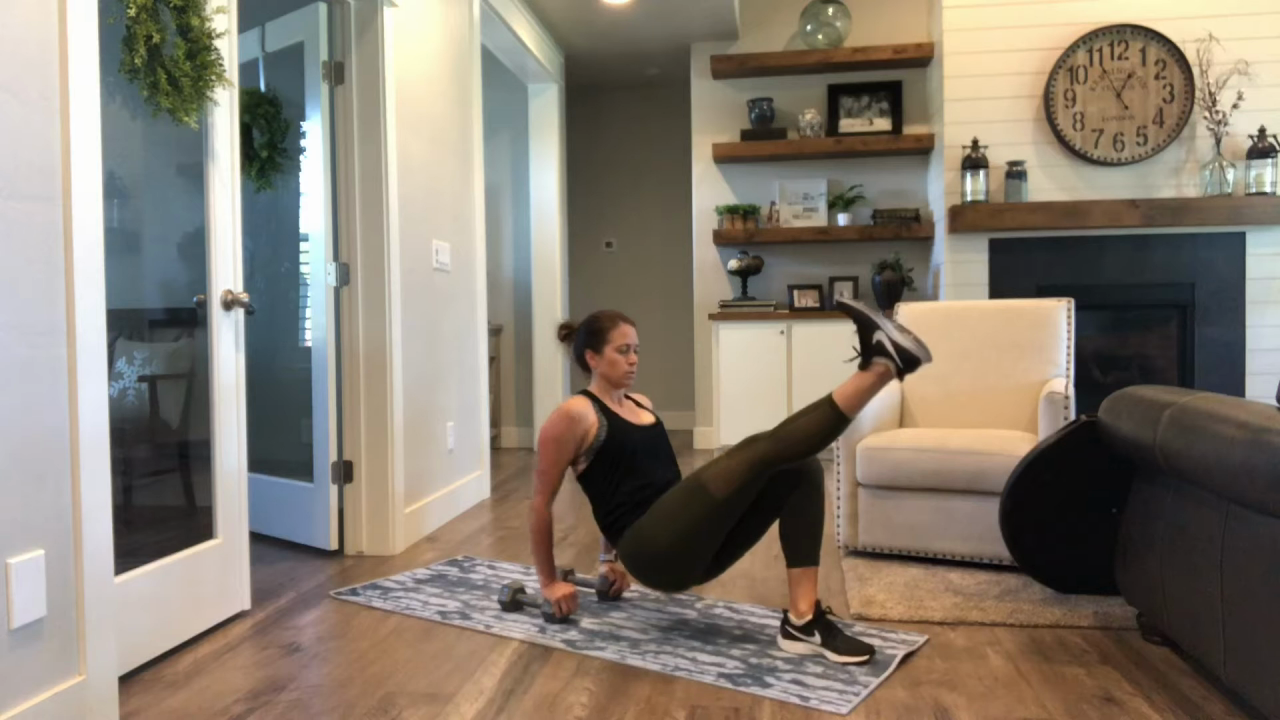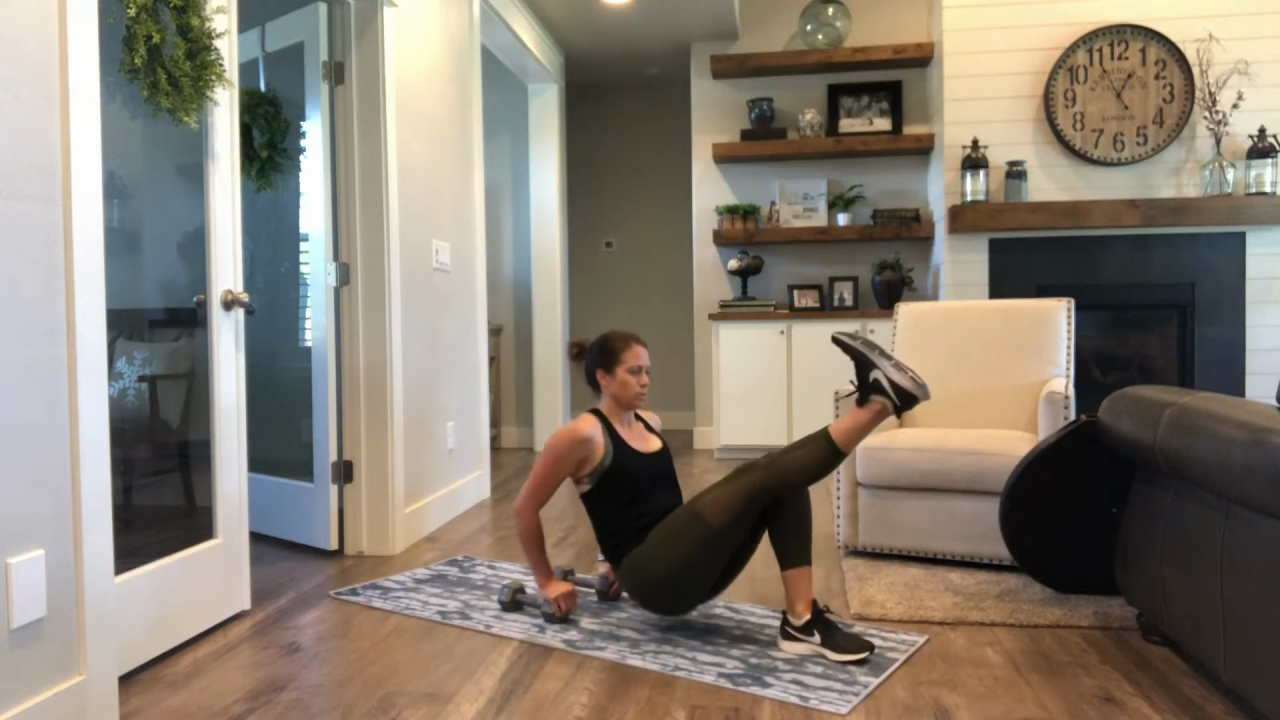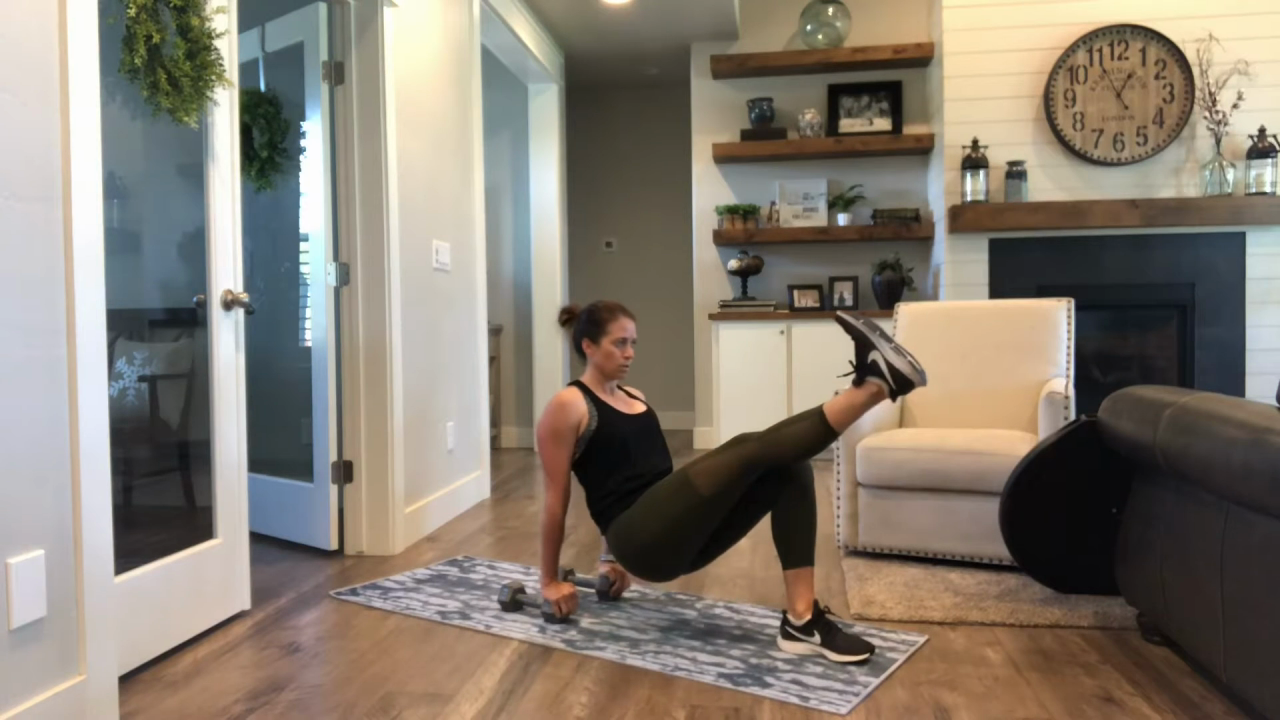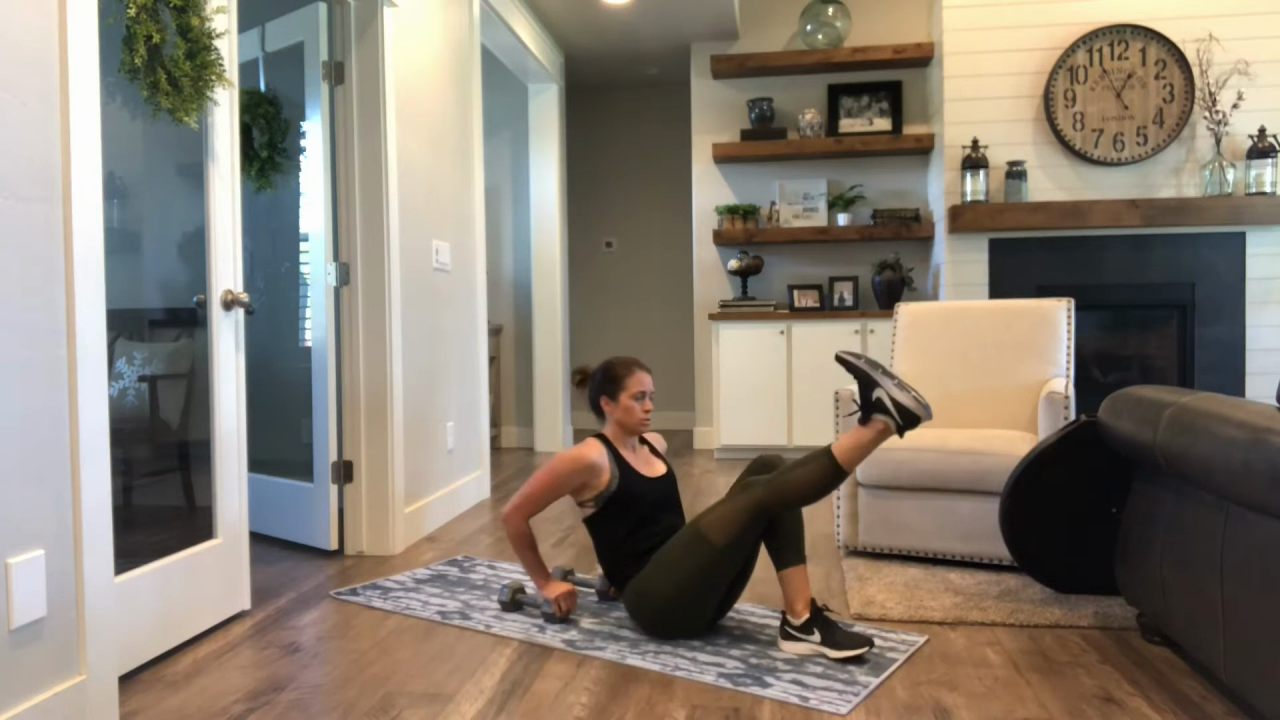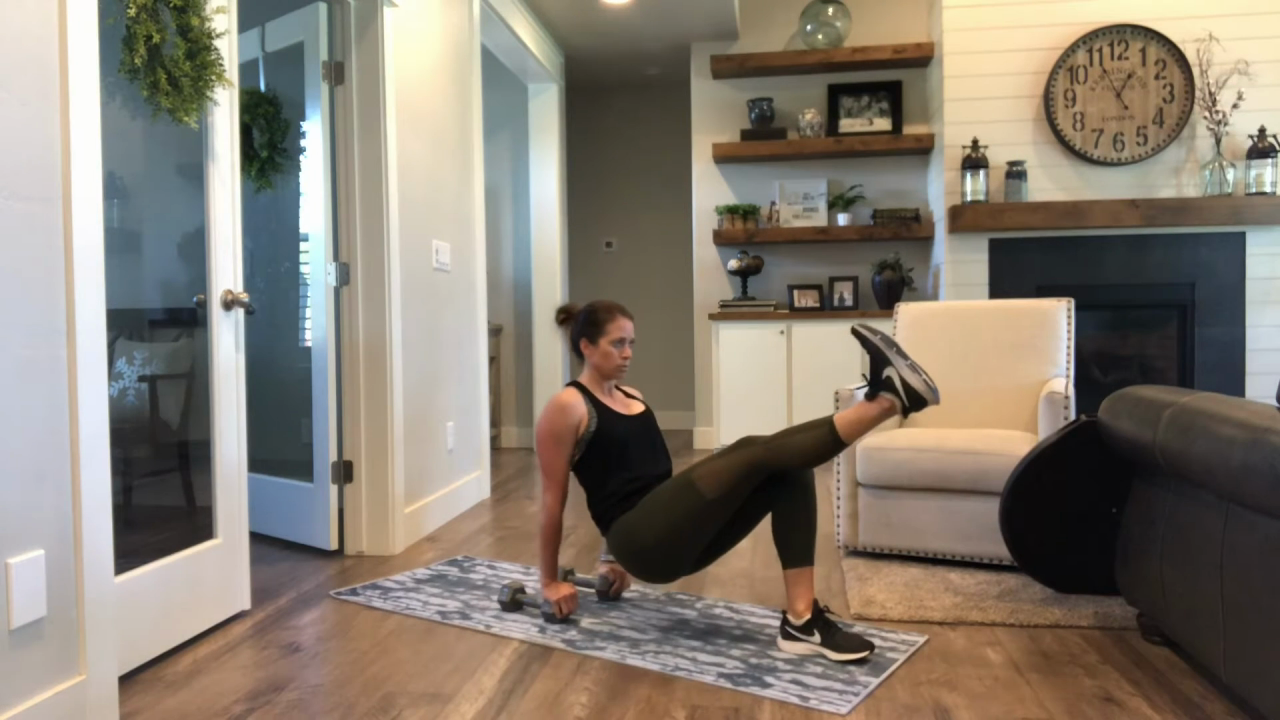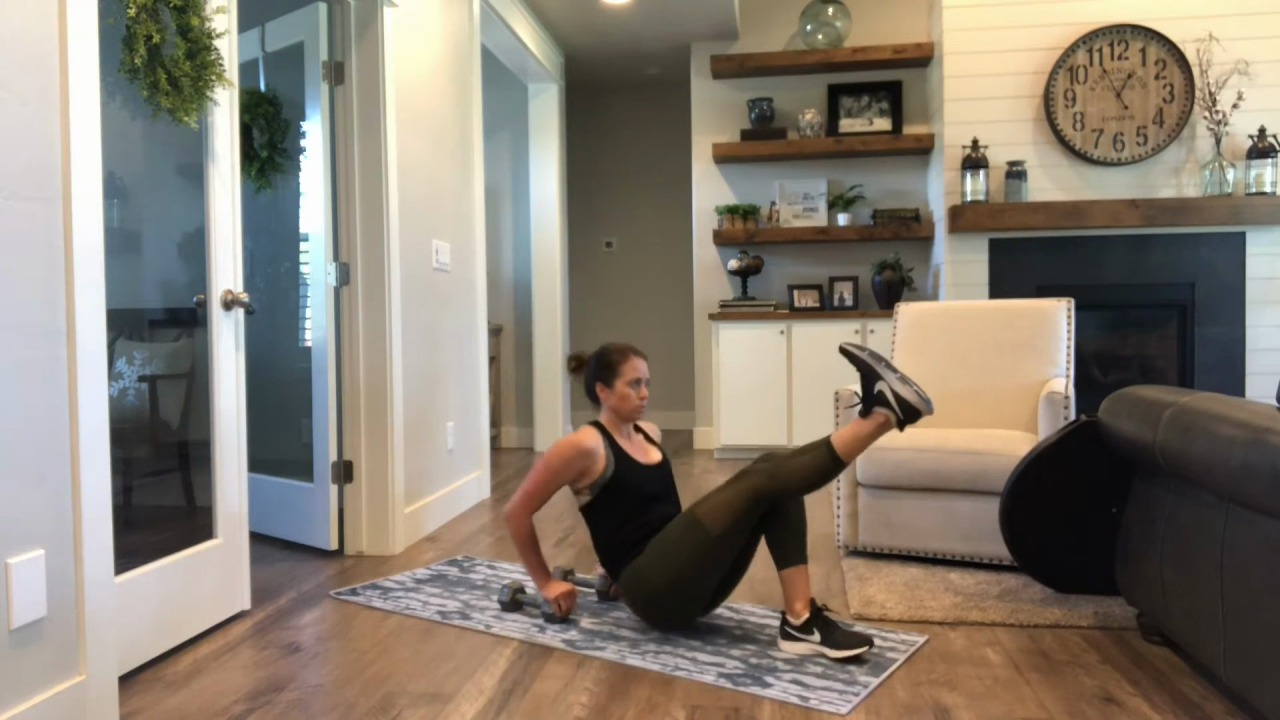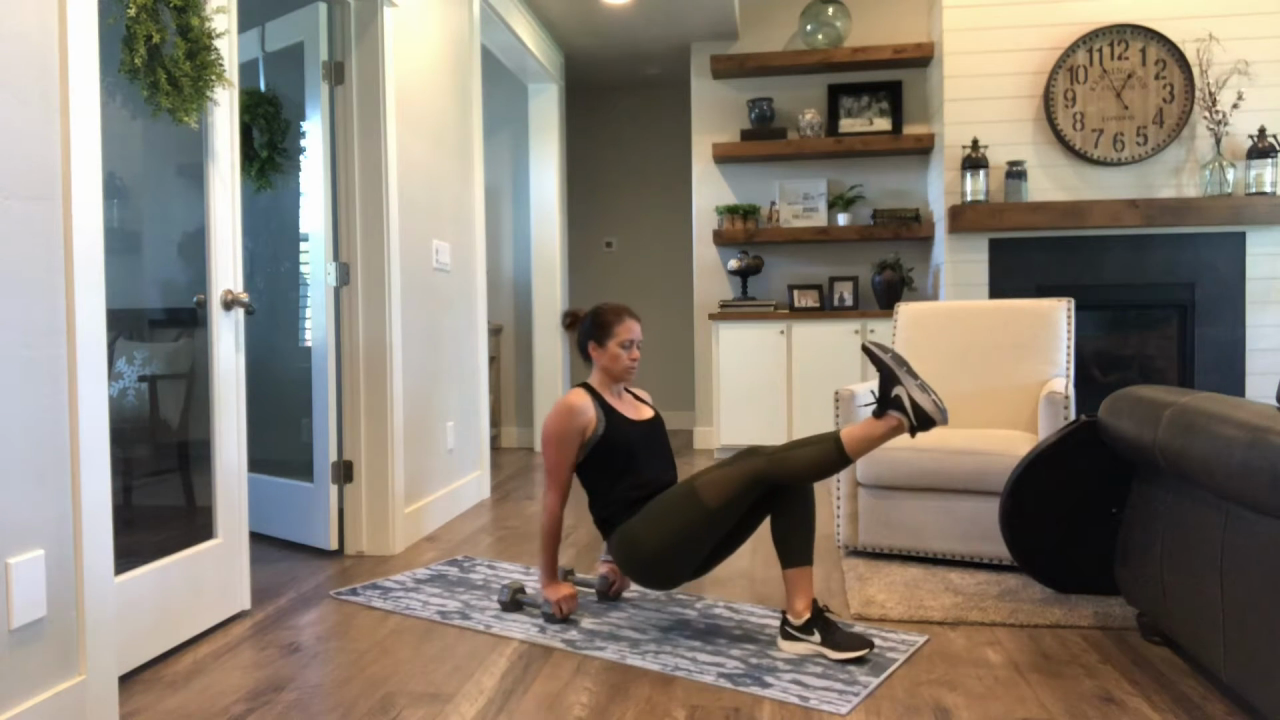
dt=0.7s
person 1, frame 1
left shoulder: (639, 405)
right shoulder: (574, 415)
right elbow: (541, 503)
left wrist: (610, 559)
right wrist: (550, 583)
left hip: (692, 546)
right hip: (655, 551)
left knee: (801, 469)
right knee: (761, 451)
left ankle: (802, 622)
person 1, frame 2
left shoulder: (649, 423)
right shoulder: (582, 435)
right elbow: (526, 507)
left wrist: (612, 561)
right wrist: (546, 582)
left hip: (688, 564)
right hip: (653, 576)
left knee: (780, 478)
right knee: (756, 478)
left ankle: (801, 623)
person 1, frame 3
left shoulder: (633, 397)
right shoulder: (567, 406)
right elbow: (556, 499)
left wrist: (612, 559)
right wrist: (550, 581)
left hip: (682, 532)
right hip: (645, 540)
left knee: (788, 467)
right knee: (750, 451)
left ankle: (801, 622)
right ankle: (873, 385)
person 1, frame 4
left shoulder: (653, 445)
right shoulder: (589, 460)
right elbow: (513, 514)
right wrist: (546, 583)
left hip: (693, 584)
right hip: (657, 599)
left knee: (769, 469)
right knee: (758, 494)
left ankle: (801, 623)
person 1, frame 5
left shoulder: (631, 397)
right shoulder: (567, 408)
right elbow: (552, 500)
left wrist: (621, 559)
right wrist: (550, 582)
left hip: (679, 533)
right hip: (646, 541)
left knee: (788, 468)
right knee: (754, 454)
left ankle: (801, 621)
right ankle: (886, 401)
person 1, frame 6
left shoulder: (648, 434)
right shoulder: (584, 446)
right elbow: (516, 511)
right wrist: (546, 583)
left hip: (690, 576)
right hip: (654, 589)
left knee: (771, 469)
right knee: (756, 482)
left ankle: (801, 623)
person 1, frame 7
left shoulder: (640, 399)
right shoulder: (575, 409)
right elbow: (553, 500)
left wrist: (613, 560)
right wrist: (550, 582)
left hip: (682, 538)
right hip: (646, 550)
left knee: (785, 473)
right knee: (757, 464)
left ankle: (801, 621)
right ankle: (894, 419)
